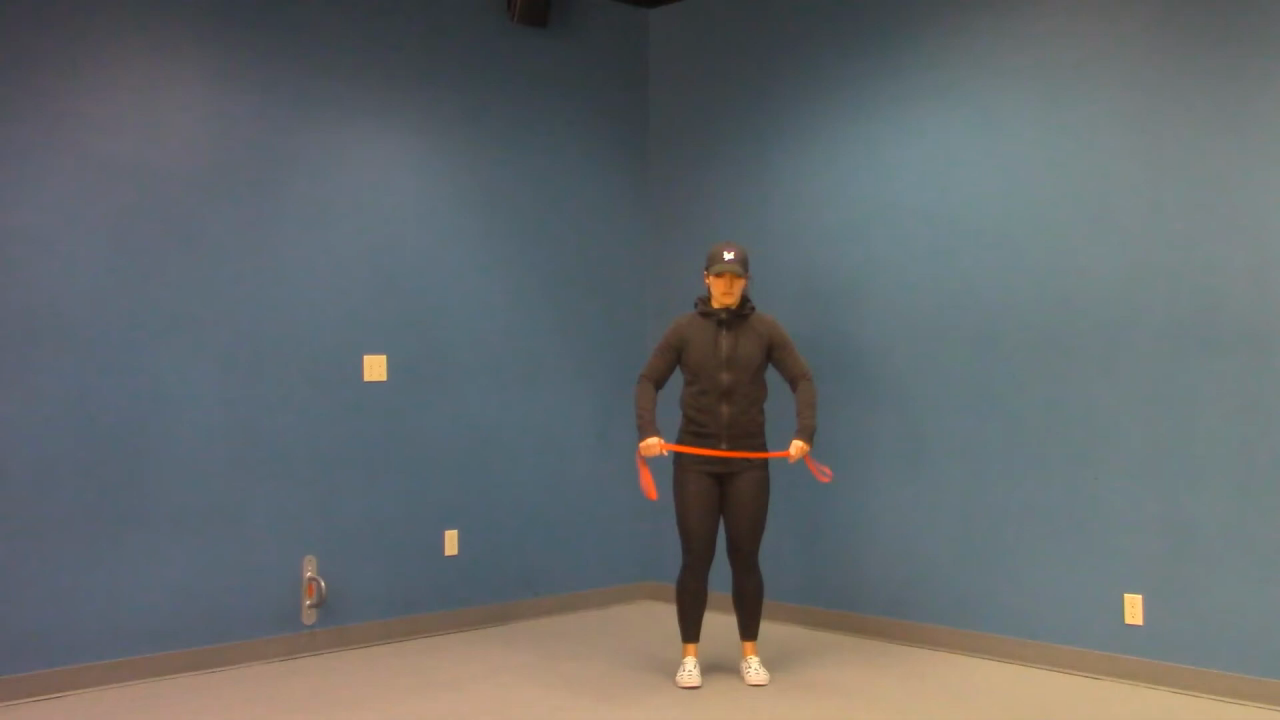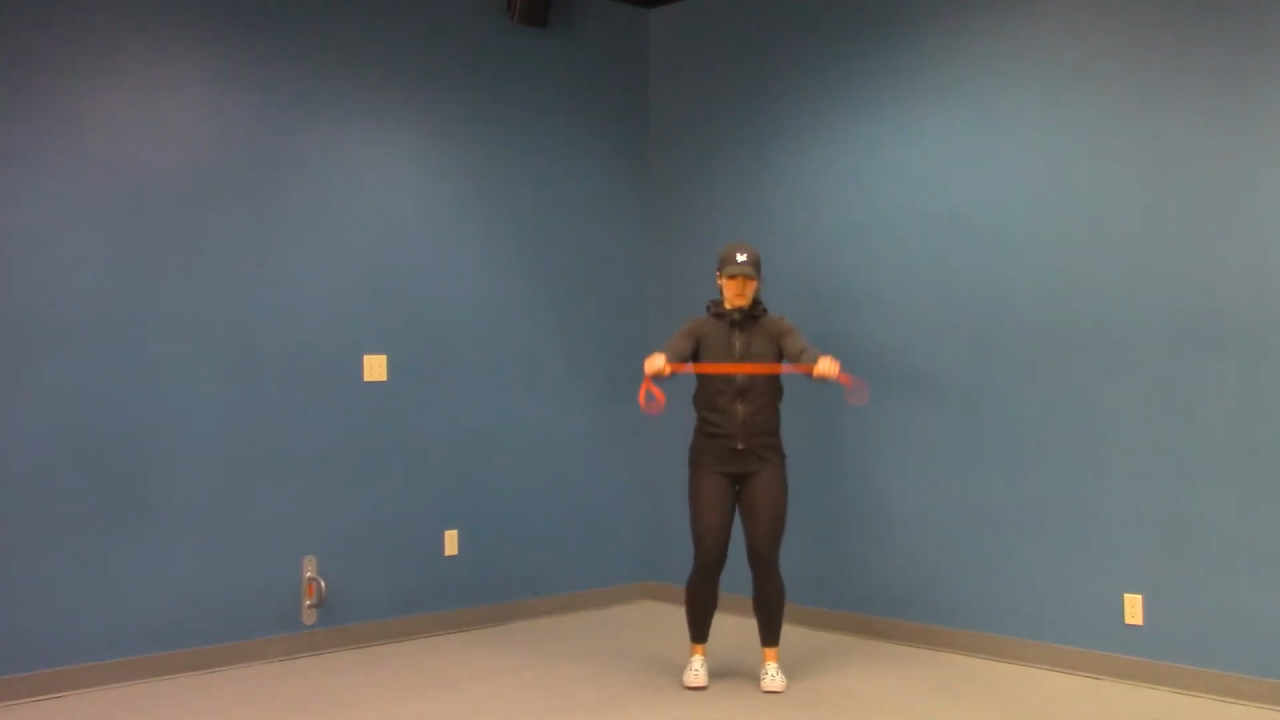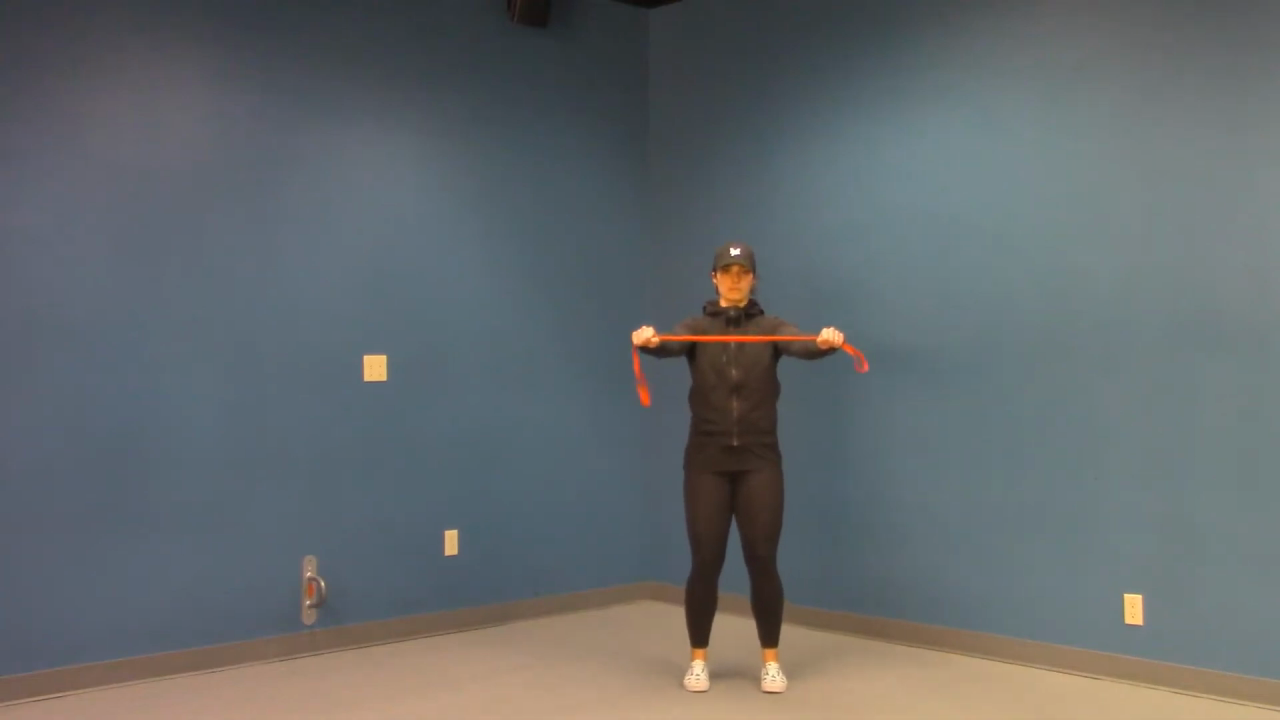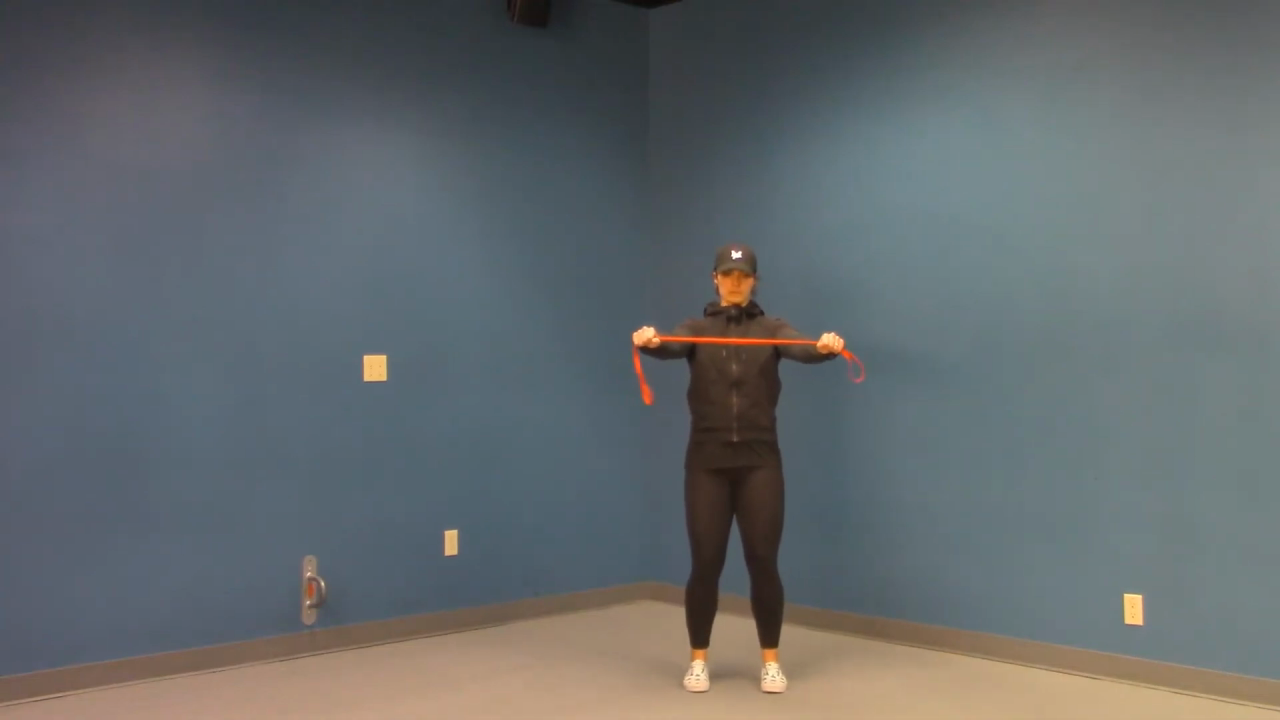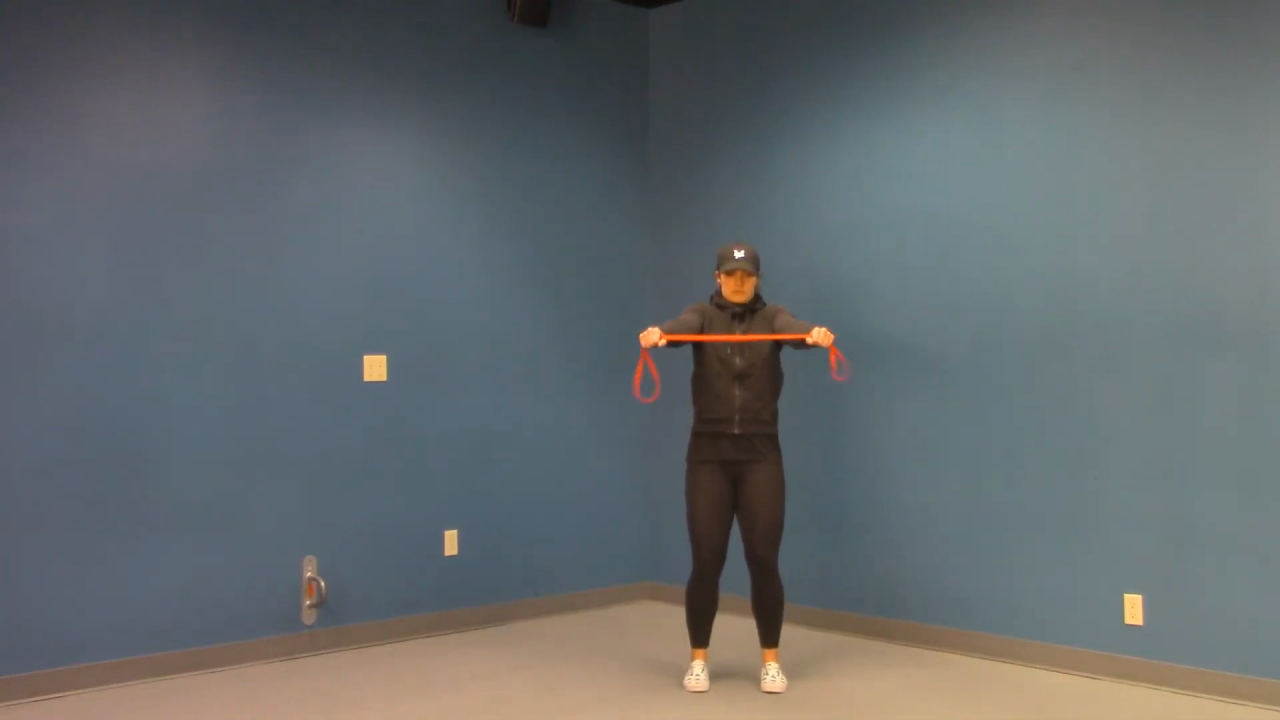
dt=0.7s
person 1, frame 1
left shoulder: (766, 329)
right shoulder: (685, 329)
left elbow: (801, 379)
right elbow: (648, 380)
left wrist: (804, 432)
right wrist: (647, 430)
left hip: (749, 458)
right hip: (695, 458)
left knee: (745, 558)
right knee: (695, 559)
left ankle: (749, 653)
right ankle: (690, 656)
person 1, frame 2
left shoulder: (775, 328)
right shoulder: (700, 328)
left elbow: (802, 353)
right elbow: (674, 353)
left wrist: (822, 364)
right wrist: (658, 363)
left hip: (764, 459)
right hip: (711, 458)
left knee: (765, 561)
right knee: (708, 560)
left ankle: (770, 659)
right ankle: (697, 653)
person 1, frame 3
left shoulder: (770, 327)
right shoulder: (696, 327)
left elbow: (798, 345)
right elbow: (671, 344)
left wrist: (824, 342)
right wrist: (650, 341)
left hip: (759, 459)
right hip: (707, 460)
left knee: (762, 561)
right knee: (706, 563)
left ankle: (771, 660)
right ankle: (698, 659)
person 1, frame 4
left shoulder: (771, 328)
right shoulder: (697, 328)
left elbow: (799, 348)
right elbow: (672, 347)
left wrist: (824, 347)
right wrist: (650, 341)
left hip: (759, 459)
right hip: (707, 460)
left knee: (763, 562)
right knee: (706, 564)
left ankle: (770, 660)
right ankle: (698, 659)
person 1, frame 5
left shoulder: (773, 316)
right shoulder: (701, 316)
left elbow: (795, 334)
right elbow: (679, 330)
left wrist: (816, 336)
right wrist: (656, 335)
left hip: (760, 456)
right hip: (708, 456)
left knee: (763, 561)
right knee: (706, 561)
left ankle: (770, 660)
right ankle: (698, 659)
